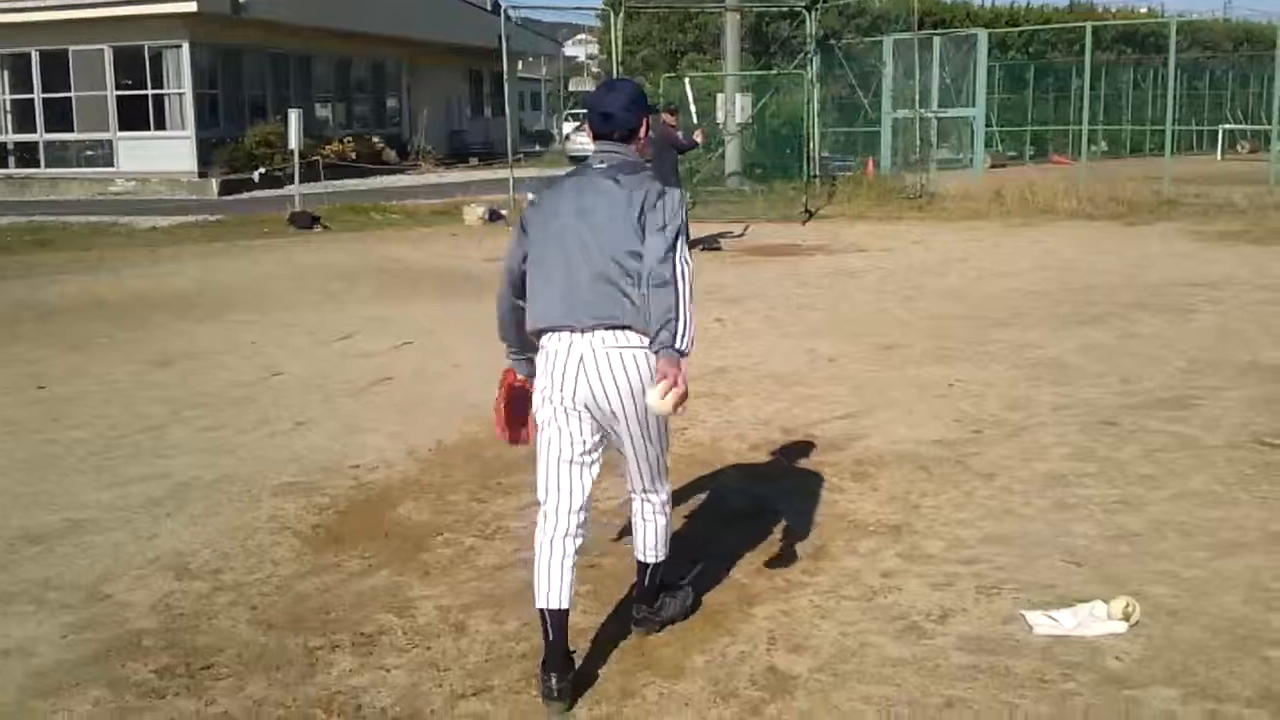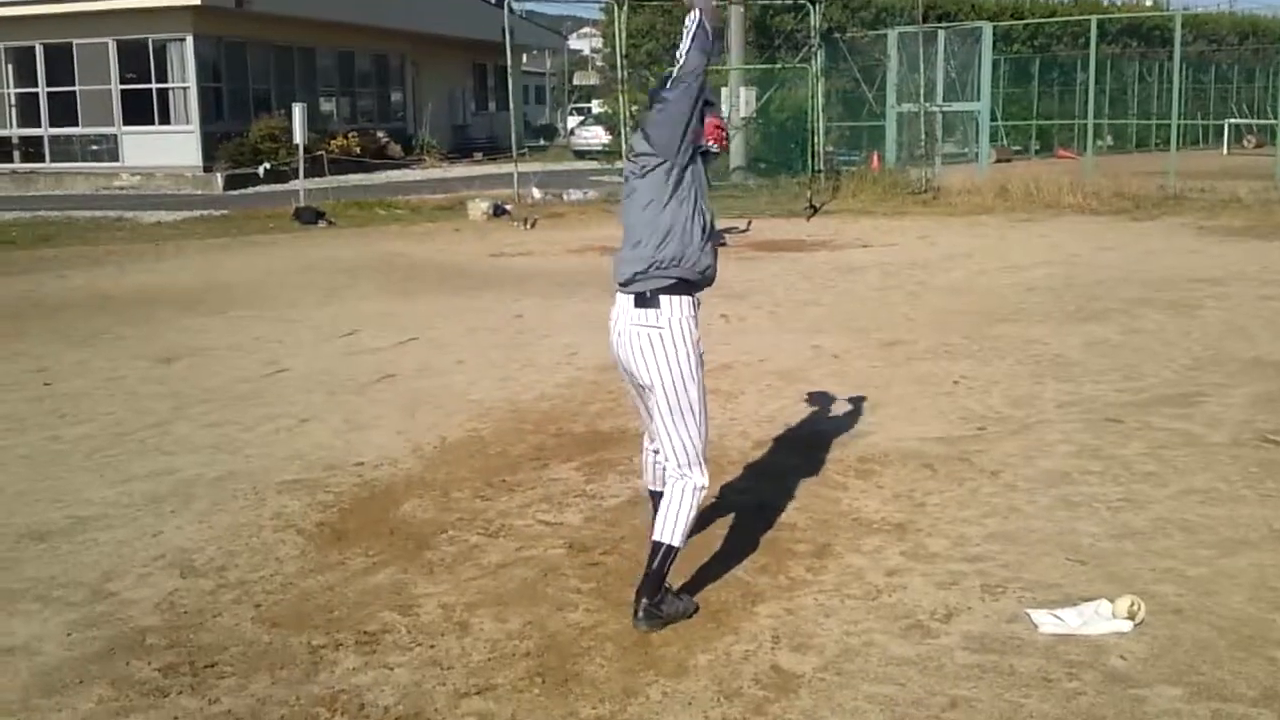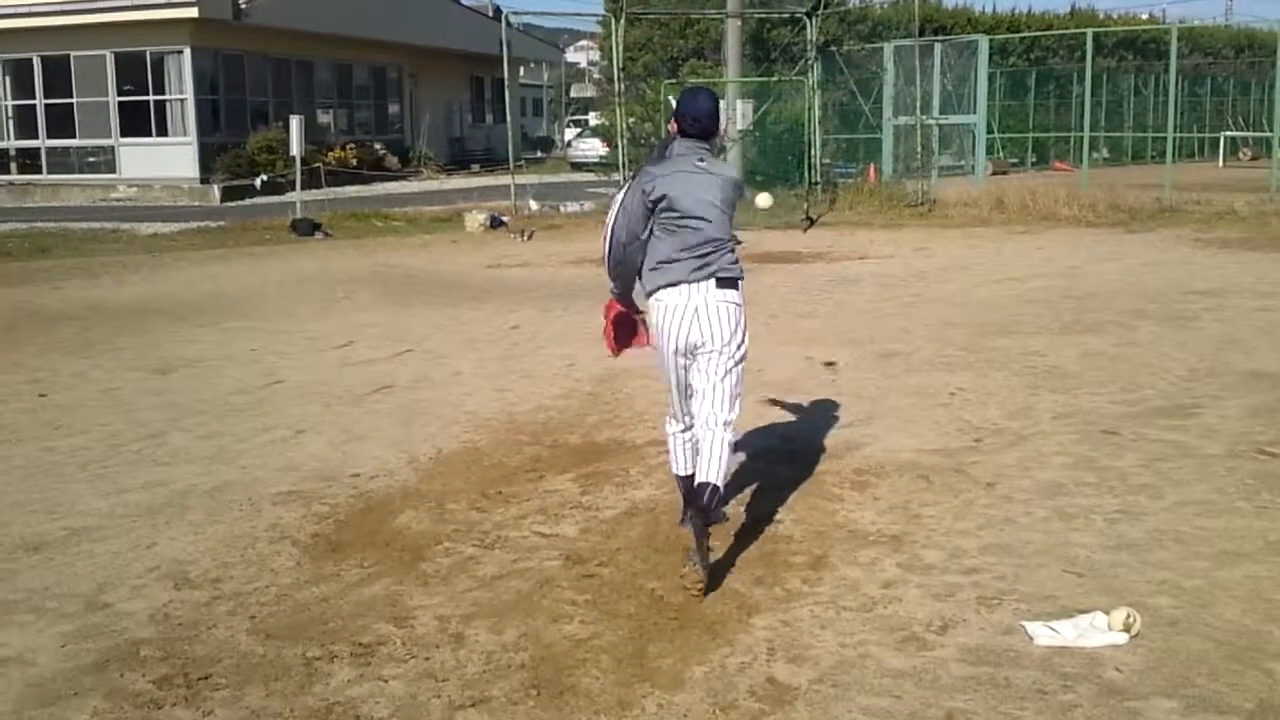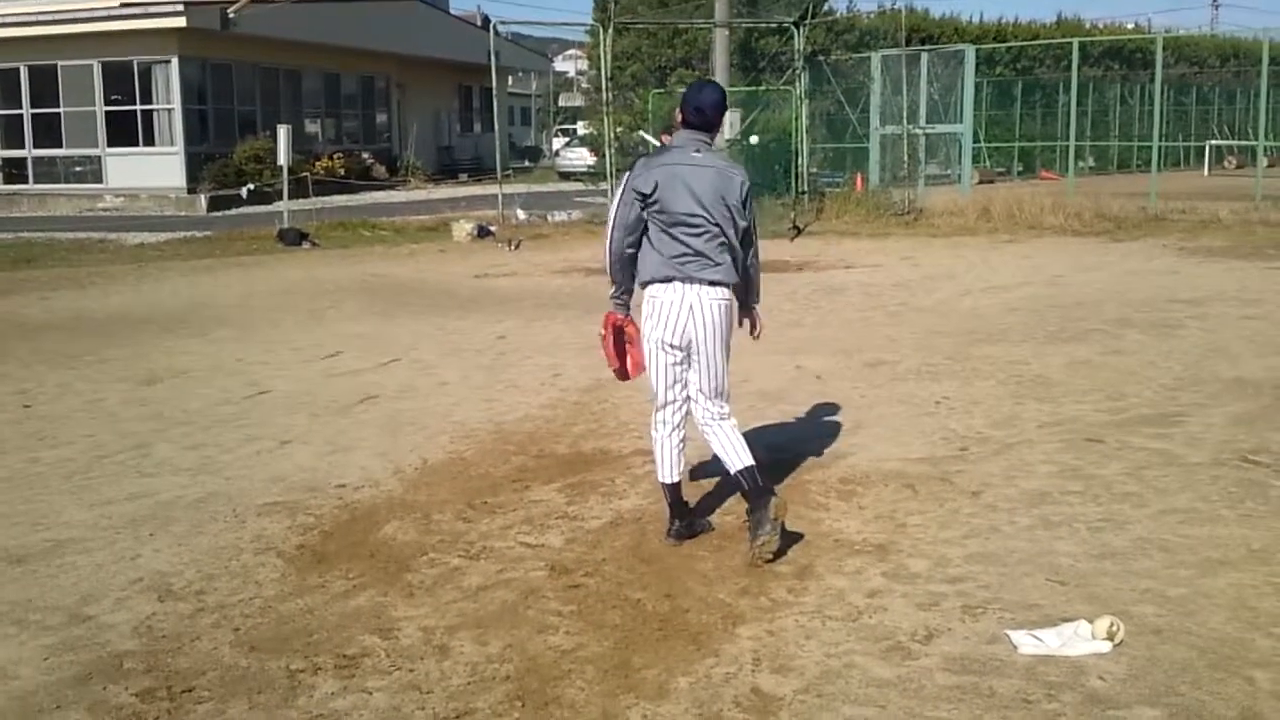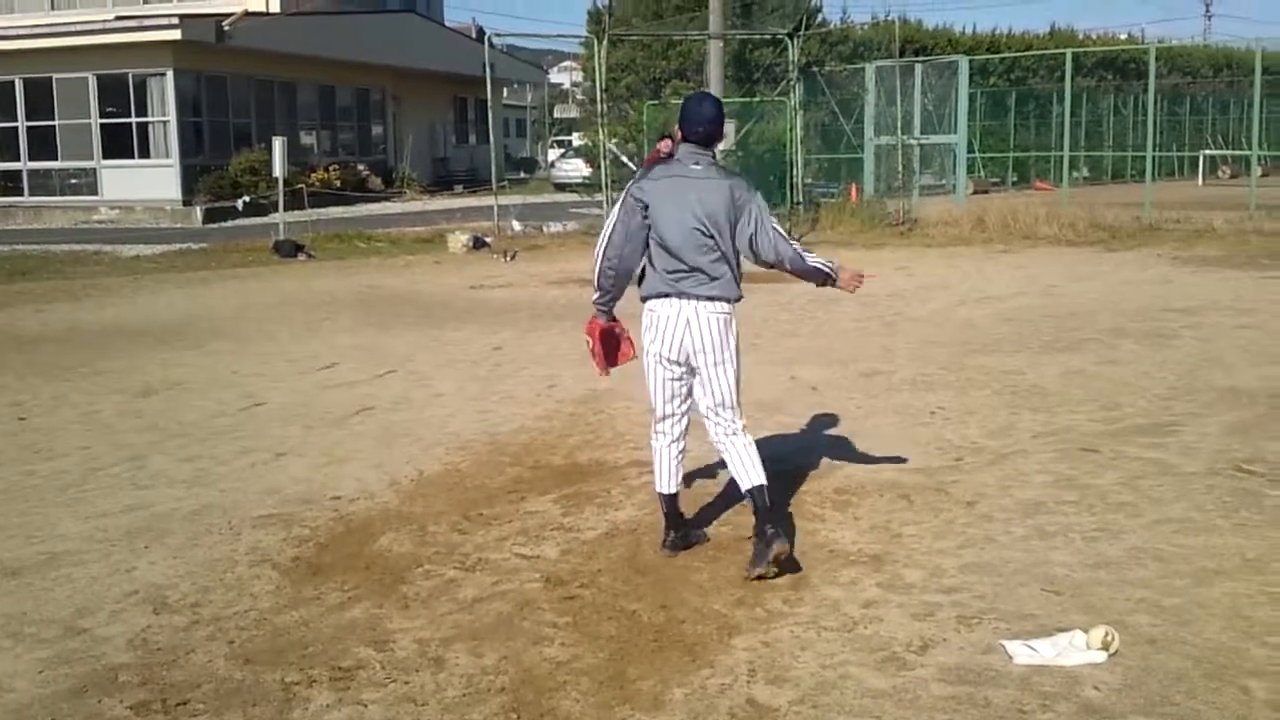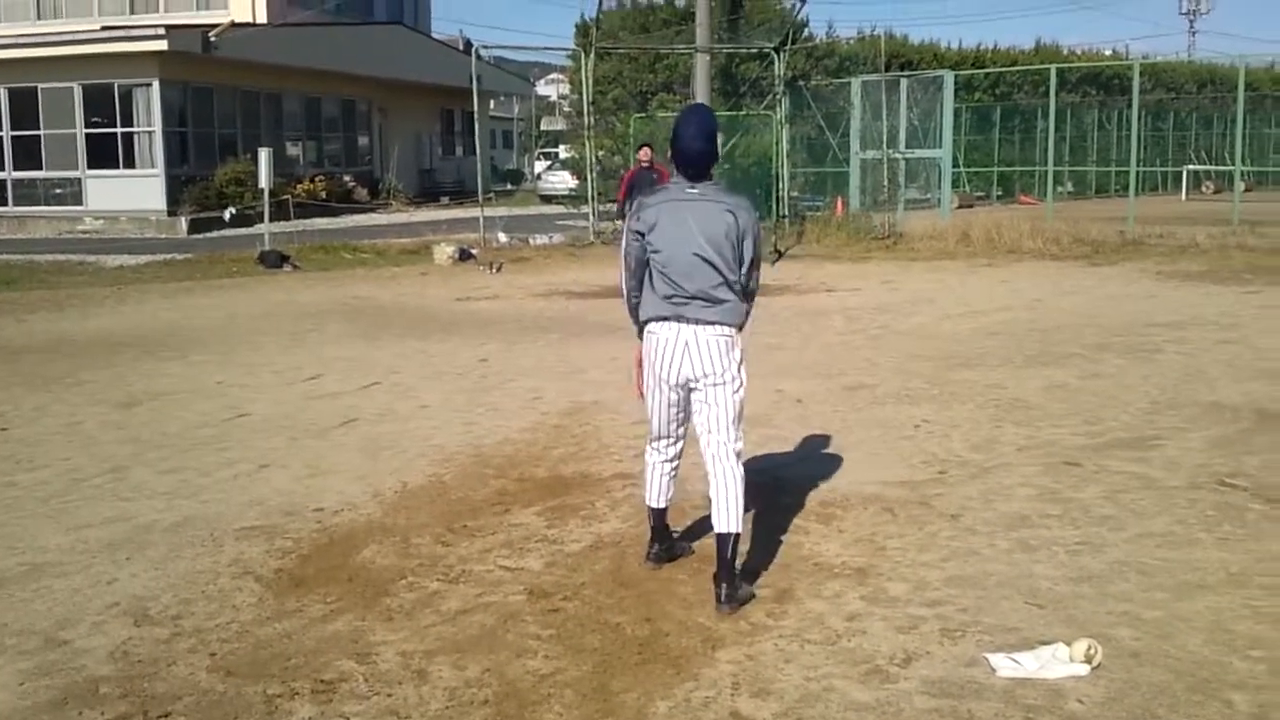
dt=0.5s
person 1, frame 1
left shoulder: (550, 197)
right shoulder: (656, 194)
left elbow: (513, 283)
right elbow: (668, 268)
left wrist: (521, 359)
right wrist: (673, 352)
left hip: (558, 359)
right hip: (627, 356)
left knee: (558, 512)
right knee: (649, 488)
left ankle: (555, 660)
right ankle: (650, 599)
person 1, frame 2
left shoulder: (651, 155)
right shoulder: (663, 138)
right elbow: (684, 78)
left hip: (628, 316)
right hip: (665, 319)
left knee: (663, 437)
right knee: (687, 463)
left ankle: (664, 512)
right ankle: (650, 596)
person 1, frame 3
left shoulder: (650, 179)
right shoulder: (728, 179)
left elbow: (621, 244)
left wrist: (624, 295)
left hip: (669, 305)
right hip: (721, 303)
left knee: (682, 417)
right knee: (716, 425)
left ankle: (694, 506)
right ankle: (701, 521)
person 1, frame 4
left shoulder: (648, 169)
right shoulder: (733, 176)
left elbow: (621, 240)
right elbow: (747, 246)
left wrist: (620, 301)
right wrist: (749, 302)
left hip: (660, 299)
right hip: (715, 300)
left knee: (662, 411)
right knee: (712, 410)
left ankle: (680, 517)
right ankle: (759, 497)
person 1, frame 5
left shoulder: (647, 183)
right shoulder: (733, 189)
left elbow: (616, 250)
right elbow: (774, 249)
left wrist: (603, 309)
right wrist: (830, 275)
left hip: (661, 315)
right hip: (713, 316)
left knee: (667, 426)
right knee: (727, 424)
left ankle: (673, 526)
right ankle: (767, 524)
person 1, frame 6
left shoulder: (646, 210)
right shoulder: (740, 211)
left elbow: (632, 282)
right elbow: (747, 285)
left hip: (661, 339)
right hip: (718, 342)
left knee: (662, 447)
right knee: (724, 458)
left ankle: (660, 540)
right ankle: (726, 581)
